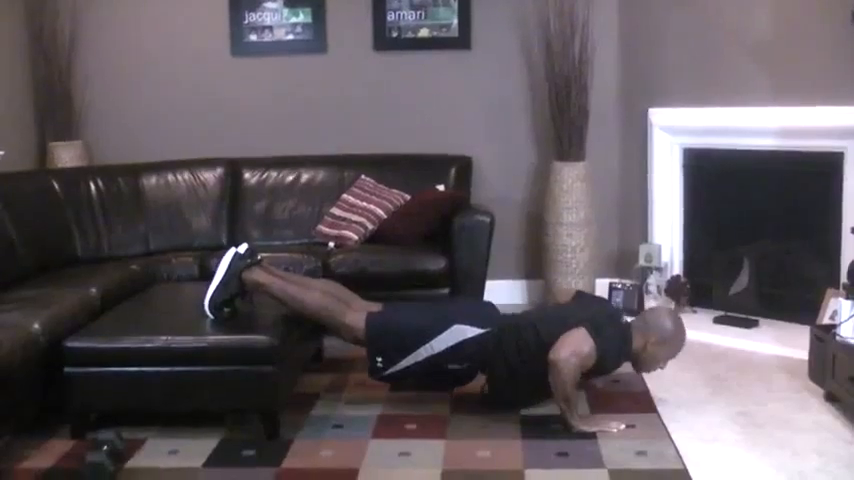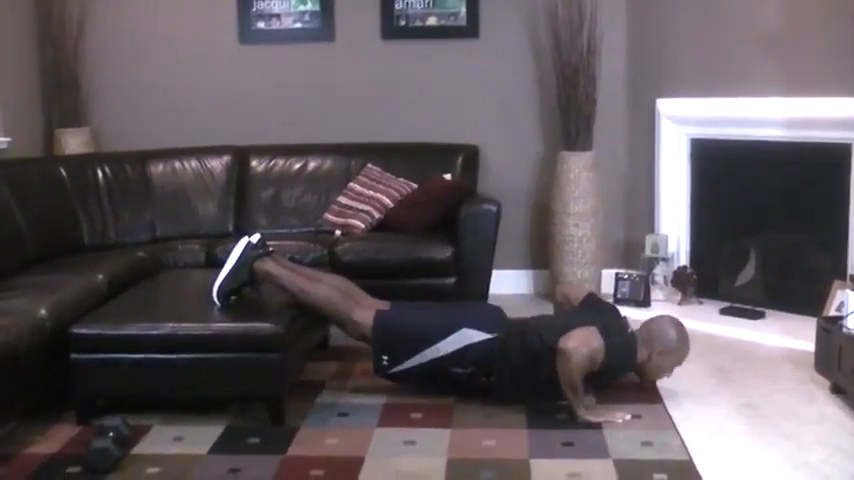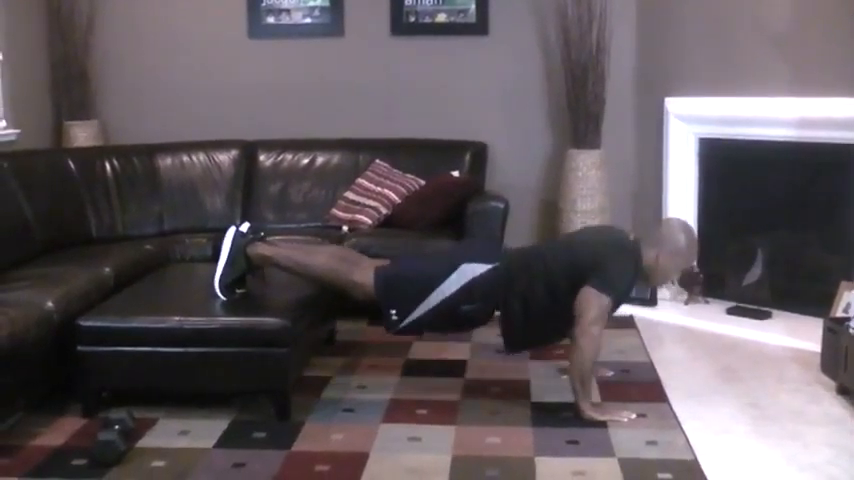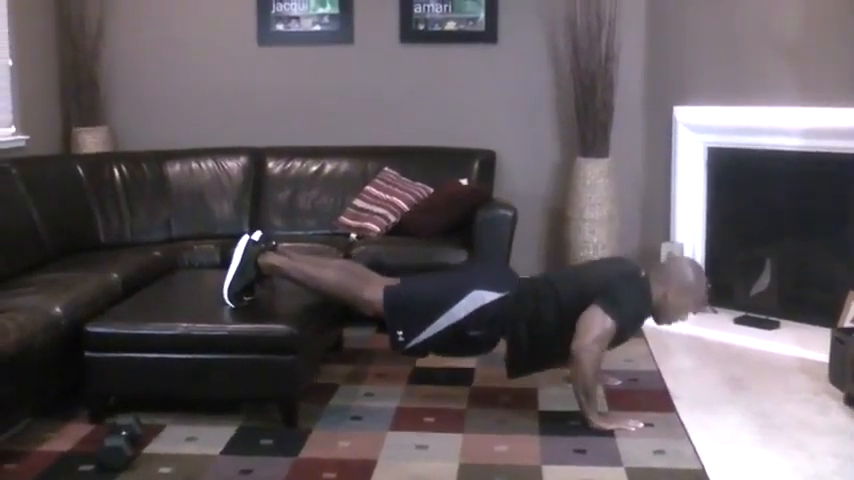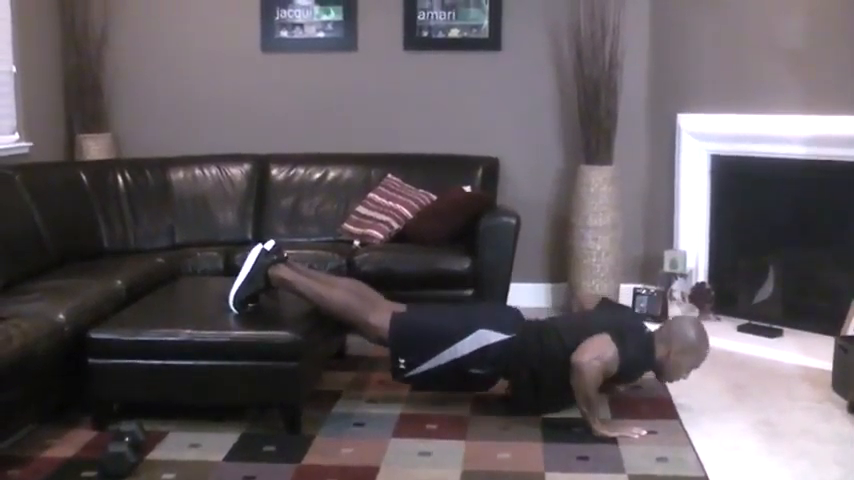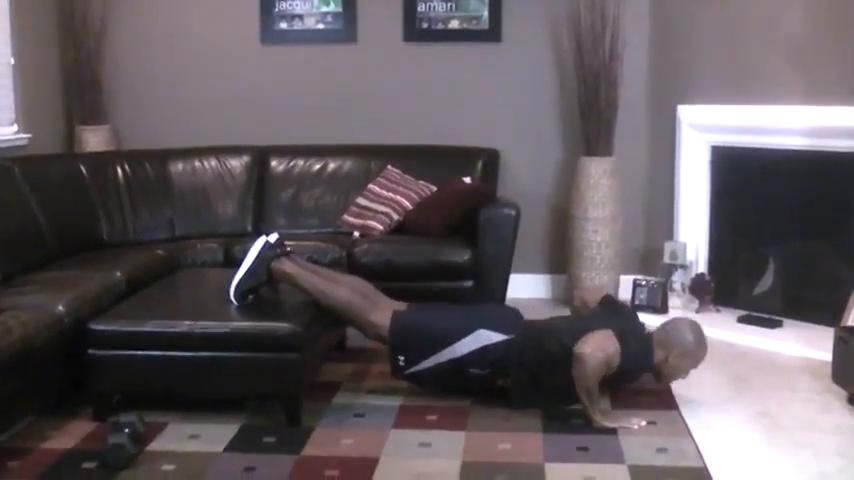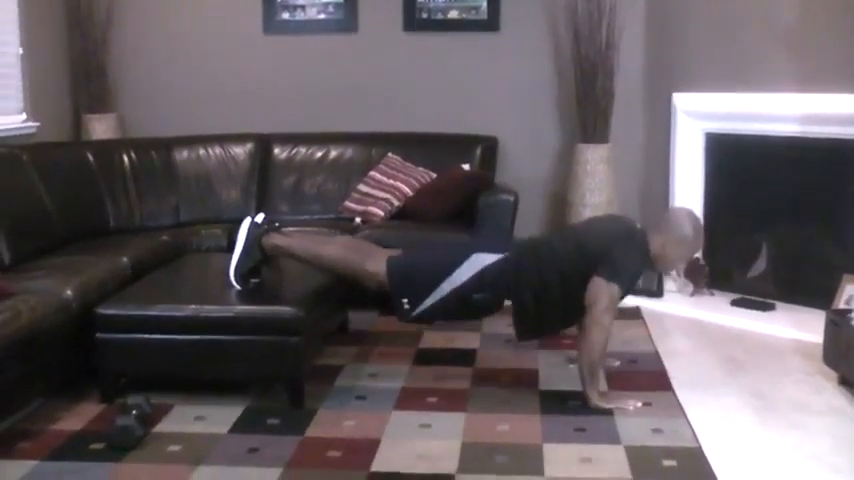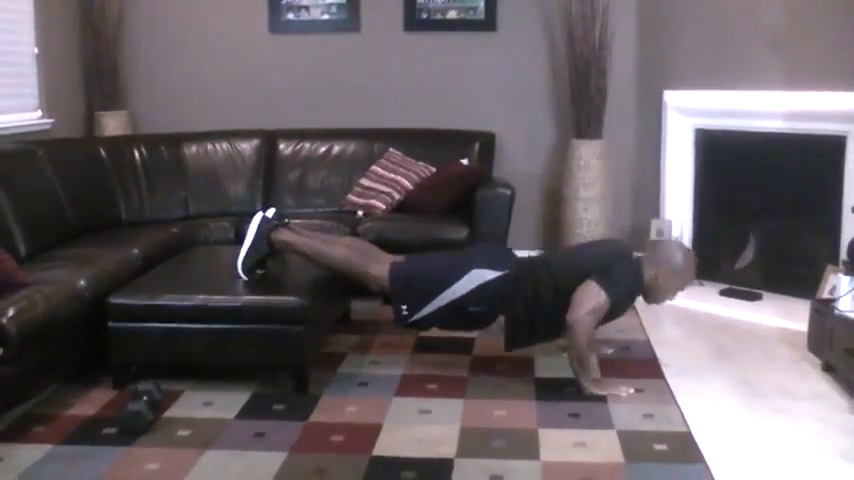
dt=0.4s
person 1, frame 1
left shoulder: (606, 315)
right shoulder: (612, 343)
left elbow: (562, 300)
right elbow: (562, 358)
right wrist: (575, 417)
left hip: (478, 325)
right hip: (470, 343)
left knee: (360, 312)
right knee: (353, 323)
left ankle: (251, 267)
right ankle: (247, 276)
person 1, frame 2
left shoulder: (611, 319)
right shoulder: (618, 348)
left elbow: (567, 289)
right elbow: (571, 350)
right wrist: (582, 407)
left hip: (484, 329)
right hip: (476, 349)
left knee: (367, 310)
right knee: (361, 321)
left ankle: (262, 257)
right ankle: (258, 265)
person 1, frame 3
left shoulder: (617, 244)
right shoulder: (622, 264)
right elbow: (587, 330)
left wrist: (582, 367)
right wrist: (586, 404)
left hip: (485, 269)
right hip: (478, 282)
left knee: (367, 268)
right knee: (363, 281)
left ankle: (254, 245)
right ankle: (251, 251)
person 1, frame 4
left shoulder: (627, 276)
right shoulder: (632, 299)
right elbow: (584, 346)
left wrist: (592, 374)
right wrist: (595, 414)
left hip: (497, 294)
right hip: (489, 307)
left knee: (378, 287)
right knee: (372, 298)
left ankle: (268, 251)
right ankle: (262, 260)
person 1, frame 5
left shoulder: (630, 326)
right shoulder: (636, 350)
left elbow: (584, 306)
right elbow: (584, 362)
left wrist: (602, 377)
right wrist: (597, 422)
left hip: (502, 330)
right hip: (494, 347)
left knee: (385, 313)
right knee: (378, 322)
left ankle: (278, 264)
right ankle: (272, 273)
person 1, frame 6
left shoulder: (627, 322)
right shoulder: (634, 350)
left elbow: (584, 295)
right elbow: (587, 355)
right wrist: (598, 413)
left hip: (499, 331)
right hip: (492, 349)
left knee: (384, 310)
right knee: (379, 322)
left ankle: (280, 258)
right ankle: (275, 265)
person 1, frame 7
left shoulder: (624, 233)
right shoulder: (629, 254)
right elbow: (597, 320)
left wrist: (588, 352)
right wrist: (595, 393)
left hip: (495, 260)
right hip: (489, 272)
left knee: (379, 259)
right knee: (375, 271)
left ankle: (269, 234)
right ankle: (265, 241)
person 1, frame 8
left shoulder: (620, 258)
right shoulder: (624, 278)
right elbow: (578, 317)
left wrist: (584, 345)
right wrist: (589, 380)
left hip: (496, 272)
right hip: (489, 285)
left knee: (384, 264)
right knee: (379, 275)
left ankle: (279, 228)
right ankle: (275, 236)
